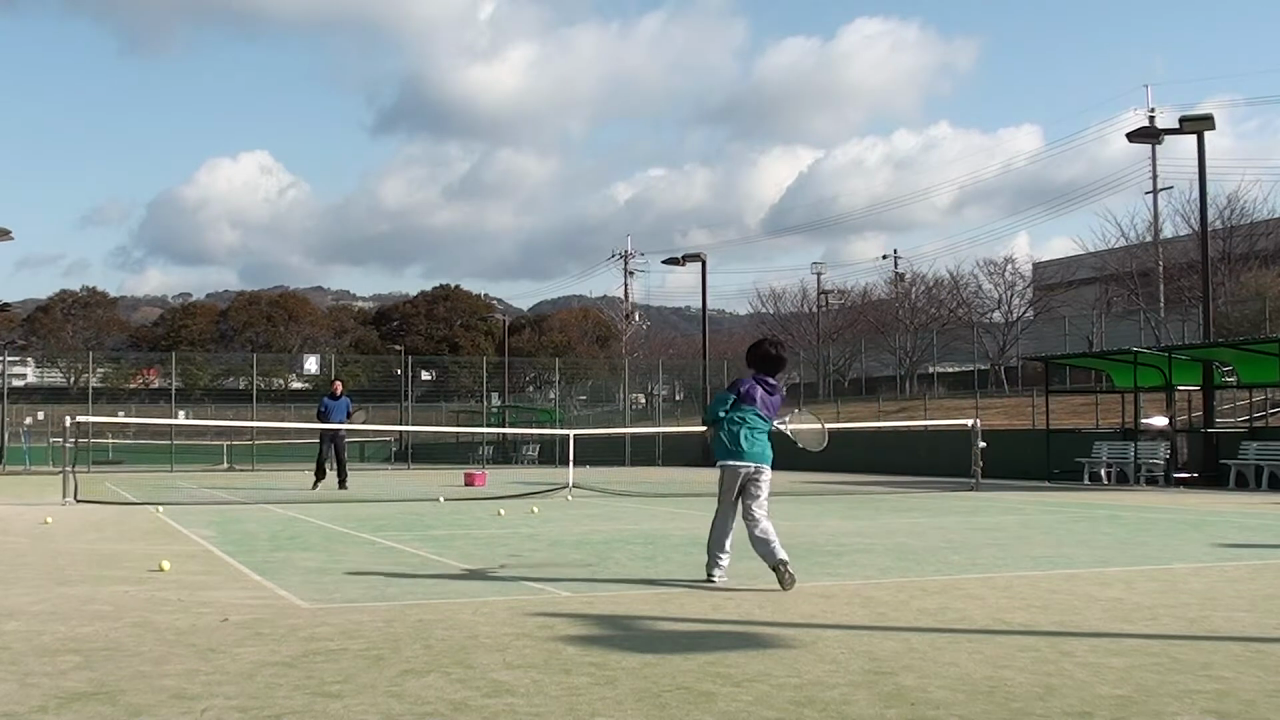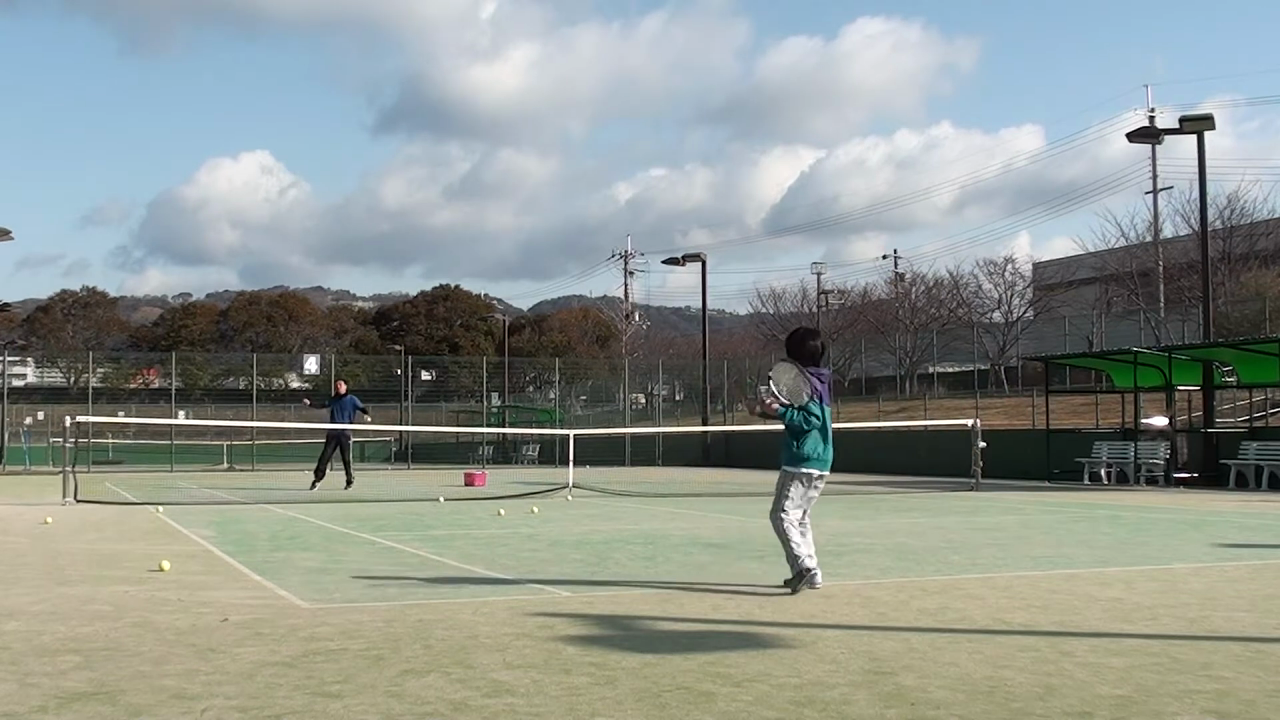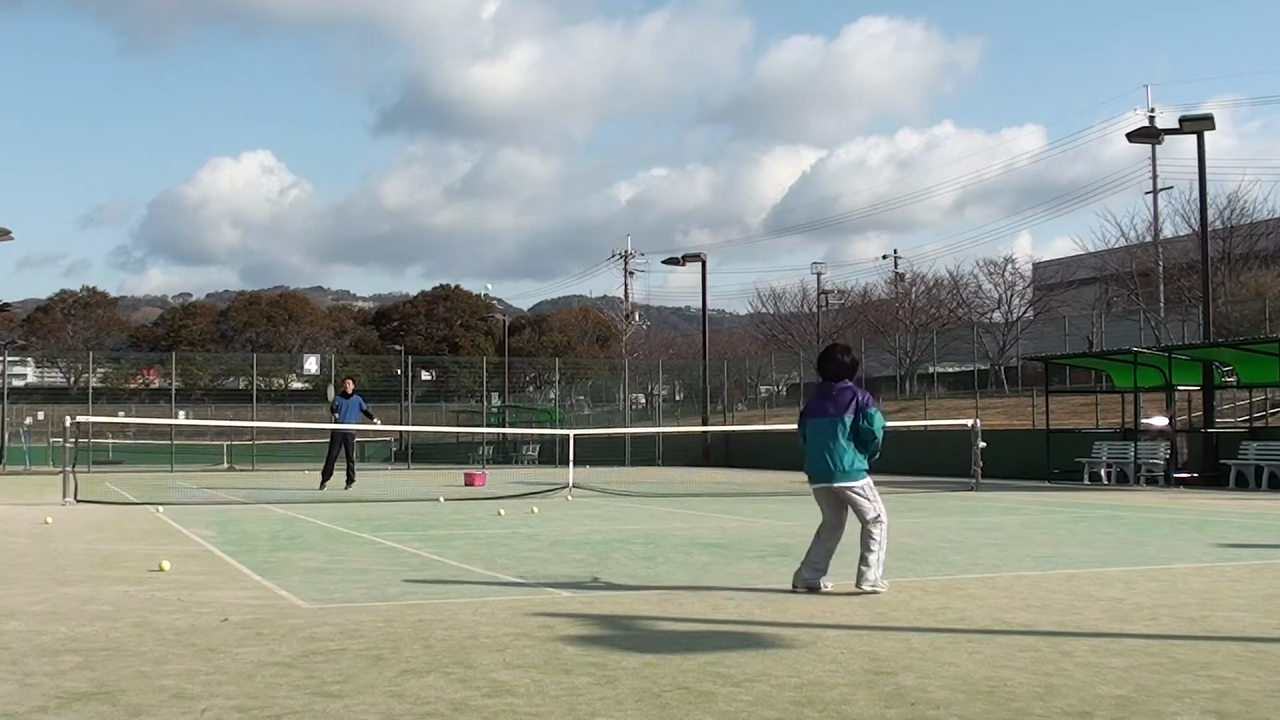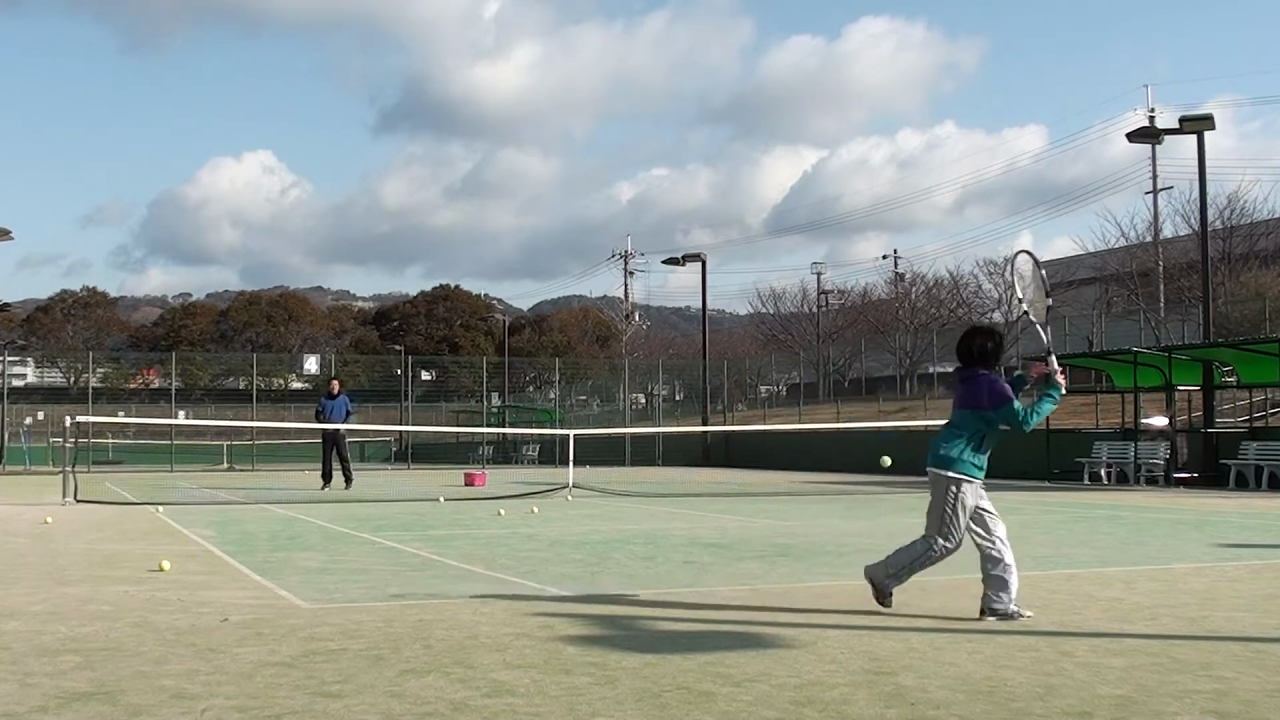
dt=0.7s
person 1, frame 1
left shoulder: (743, 385)
right shoulder: (776, 395)
left elbow: (715, 412)
left wrist: (713, 426)
left hip: (734, 459)
right hip: (762, 462)
left knee: (725, 514)
right knee: (757, 517)
left ankle: (716, 568)
right ankle: (778, 558)
person 1, frame 2
left shoulder: (806, 382)
right shoulder: (819, 381)
left elbow: (809, 420)
left wrist: (779, 411)
right wrist: (774, 409)
left hip: (801, 460)
right hip: (820, 461)
left knee: (783, 514)
right knee: (798, 516)
left ankle: (805, 568)
right ankle: (806, 572)
person 1, frame 3
left shoulder: (812, 401)
right shoulder: (859, 396)
left elbow: (803, 439)
right elbow: (874, 429)
right wrist: (870, 450)
left hip: (819, 475)
right hip: (850, 472)
left knee: (832, 524)
right knee: (876, 520)
left ankle: (808, 578)
right ankle: (868, 578)
person 1, frame 4
left shoulder: (972, 382)
right shoulder: (990, 383)
right elbow: (1022, 421)
left wrist: (1024, 378)
right wrist: (1053, 391)
left hip: (954, 469)
right hip: (957, 469)
left knee: (993, 532)
right knee: (943, 539)
left ankle: (999, 602)
right ankle: (883, 575)
